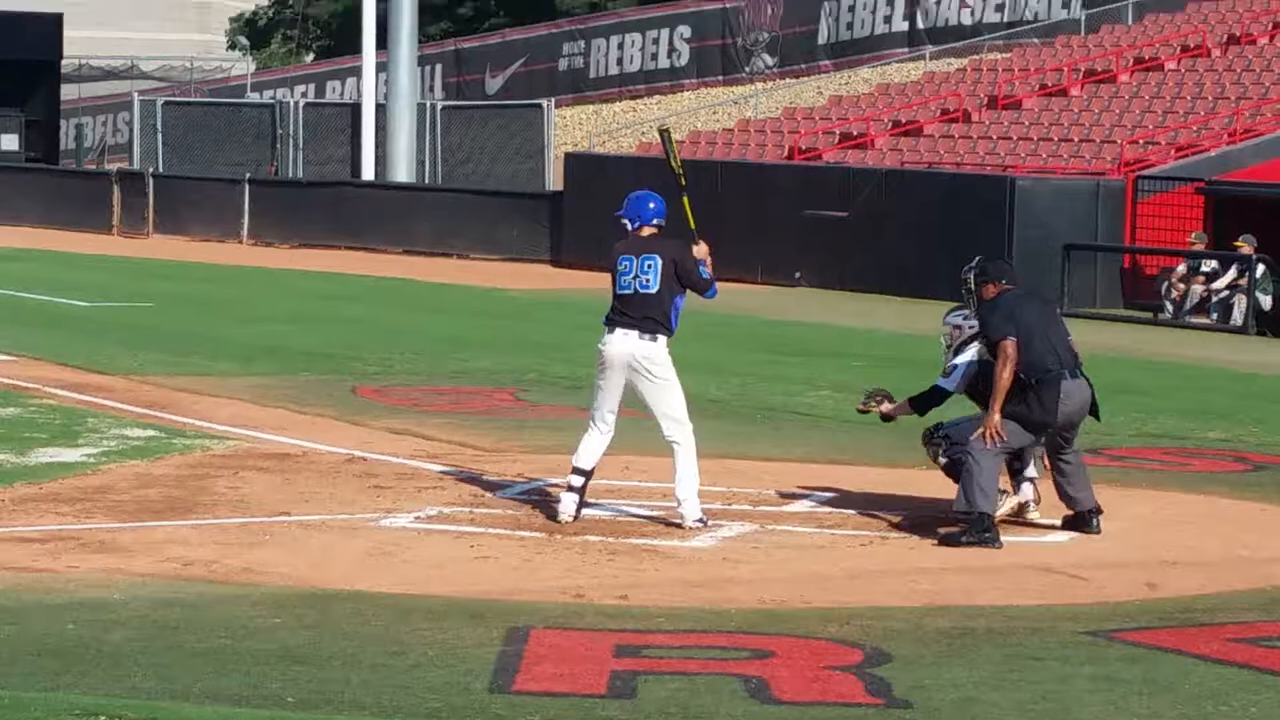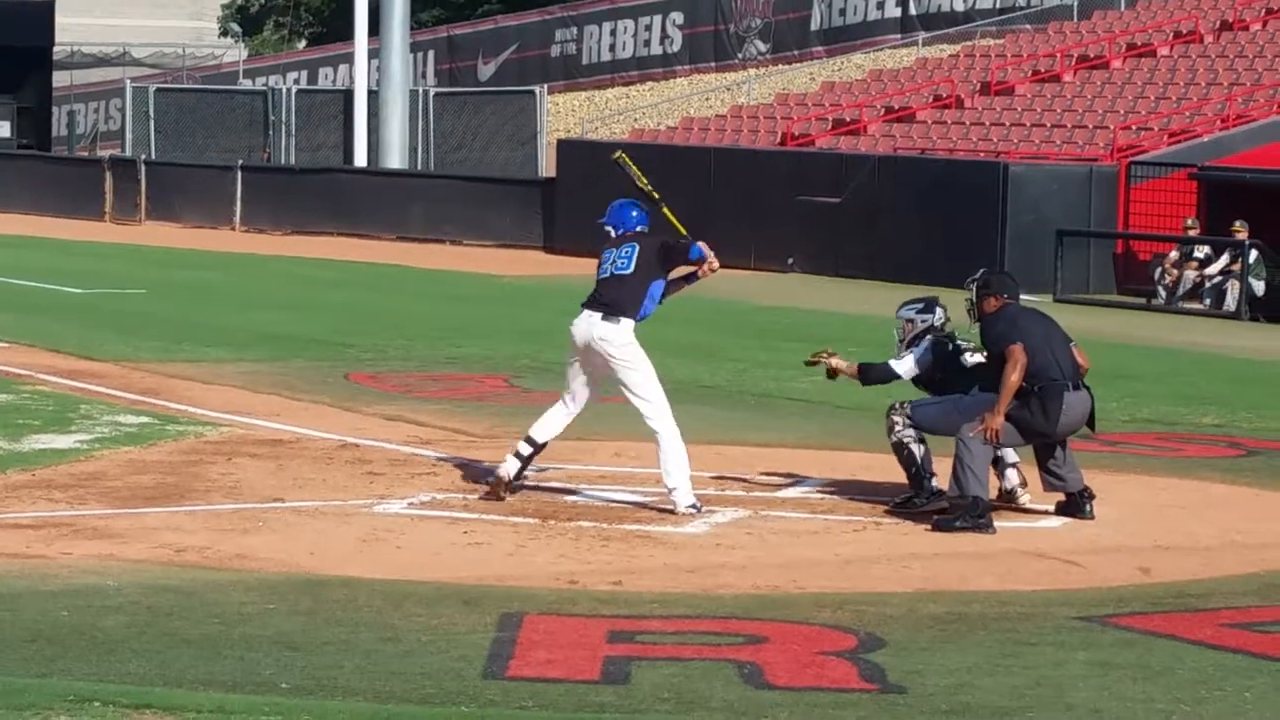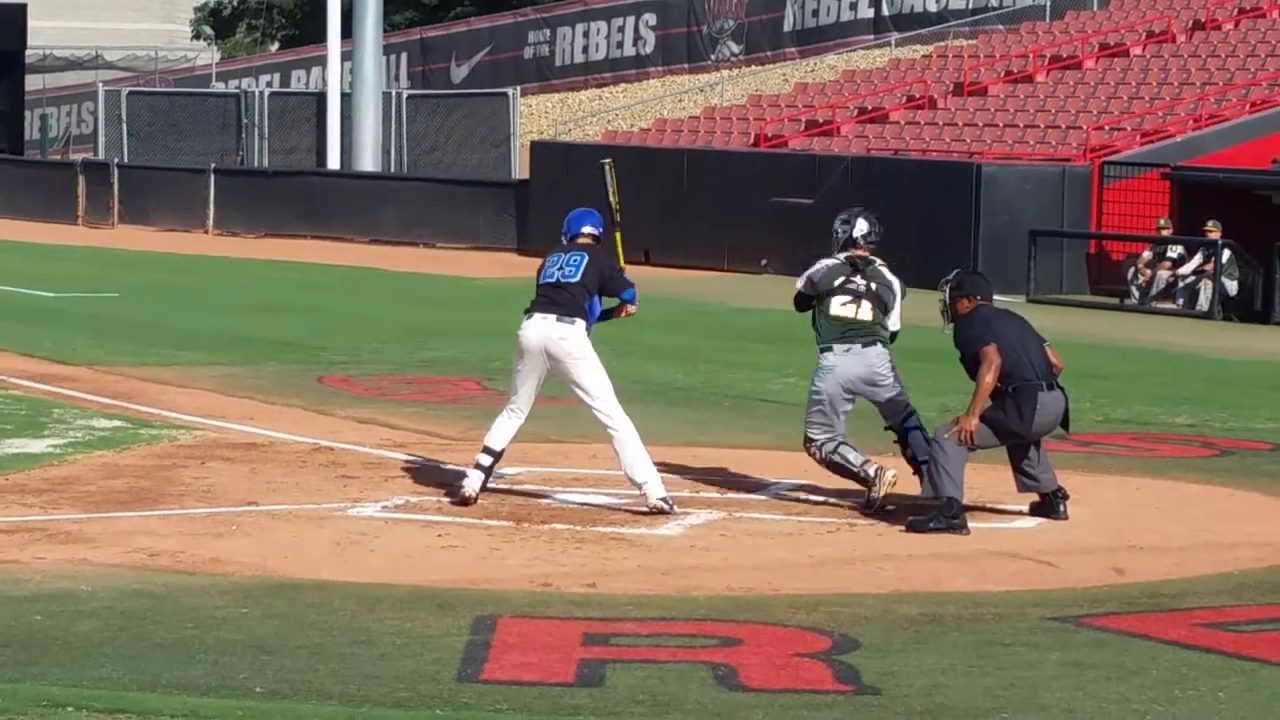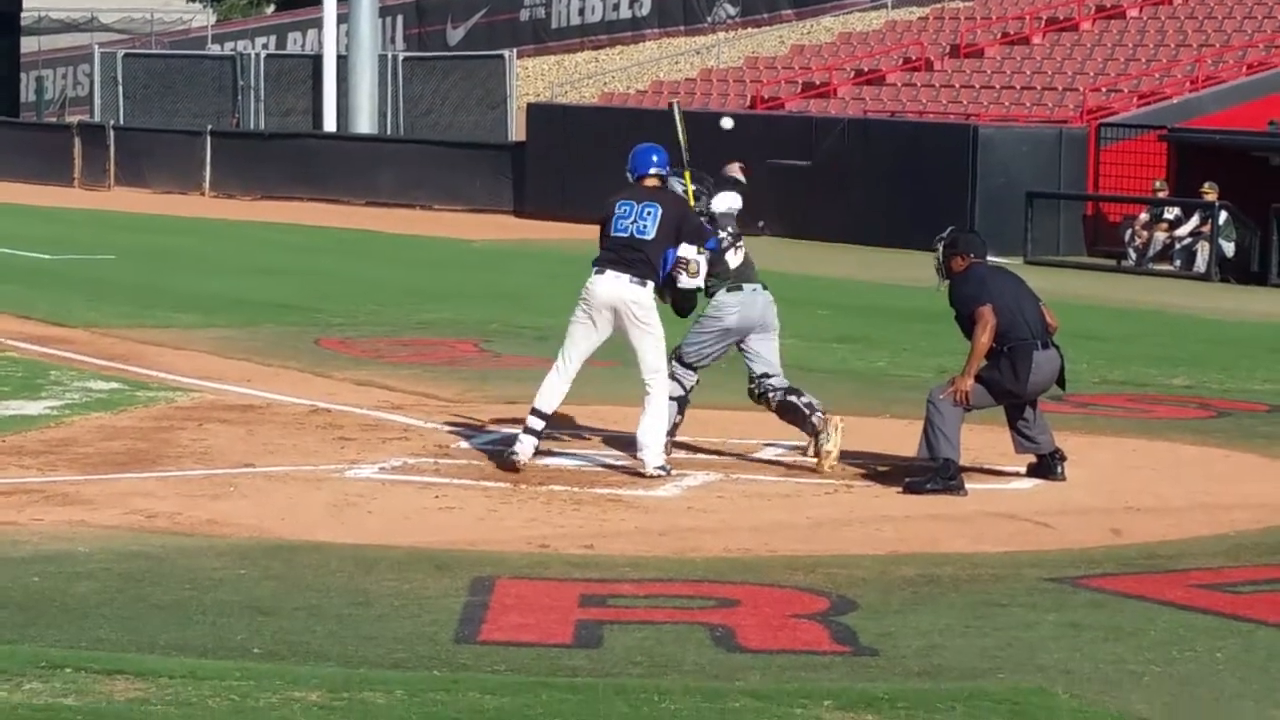
dt=0.5s
person 1, frame 1
left shoulder: (620, 251)
right shoulder: (676, 250)
right elbow: (709, 290)
right wrist: (701, 260)
left hip: (614, 343)
right hip: (650, 348)
left knee: (600, 426)
right knee: (679, 432)
left ankle: (570, 501)
right ankle: (690, 512)
person 1, frame 2
left shoulder: (609, 250)
right shoulder: (654, 245)
right elbow: (696, 251)
left wrist: (696, 274)
right wrist: (704, 255)
left hip: (583, 325)
right hip: (613, 331)
left knee: (571, 402)
right knee: (659, 415)
left ankle: (510, 469)
right ankle: (684, 497)
person 1, frame 3
left shoulder: (550, 258)
right shoulder: (600, 256)
right elbow: (628, 295)
left wrist: (612, 313)
right wrist: (624, 304)
left hip: (532, 329)
right hip: (567, 335)
left knee: (516, 409)
right knee: (612, 415)
left ankle: (473, 481)
right ankle: (654, 492)
person 1, frame 4
left shoulder: (617, 202)
right shoulder: (673, 203)
right elbow: (708, 243)
left hip: (599, 285)
right hip: (637, 293)
left knee: (565, 366)
right knee: (657, 377)
left ankle: (526, 442)
right ankle: (652, 458)
person 2, frame 1
left shoulder: (995, 308)
right shoulder: (1039, 302)
left elbow: (1008, 356)
right elbow: (1067, 350)
left wrist: (994, 412)
left hip: (1049, 395)
right hip: (1080, 390)
left knee: (982, 446)
right knee: (1062, 448)
left ankle: (982, 526)
right ankle: (1086, 513)
person 2, frame 2
left shoulder: (996, 320)
right shoulder: (1040, 317)
left elbow: (1018, 360)
right elbow: (1082, 363)
left wrist: (997, 413)
left hip: (1052, 407)
right hip: (1082, 404)
left knee: (972, 435)
right knee: (1047, 434)
left ankle: (976, 512)
right ankle: (1079, 498)
person 2, frame 3
left shoulder: (969, 322)
right shoulder: (1013, 319)
left elbow: (992, 361)
right elbow: (1056, 363)
left wrist: (972, 415)
left hip: (1026, 408)
right hip: (1055, 404)
left knee: (948, 437)
right knee: (1020, 435)
left ankle: (950, 513)
right ankle: (1053, 499)
person 2, frame 4
left shoulder: (964, 281)
right shoulder: (1007, 276)
left elbow: (987, 322)
right elbow: (1051, 323)
left wrist: (967, 375)
left hip: (1021, 366)
right hip: (1050, 363)
left knee: (943, 398)
right knee: (1018, 397)
left ankle: (947, 474)
right ankle: (1050, 460)
person 3, frame 1
left shoulder: (968, 357)
left elbow: (933, 398)
left wrist: (891, 409)
left knee: (934, 439)
left ankle: (997, 497)
right ankle: (1027, 500)
person 3, frame 2
left shoulder: (926, 347)
right shoulder: (956, 344)
left elbow: (881, 373)
left wrist: (839, 364)
left hip: (977, 404)
left knee: (899, 417)
left ankle: (926, 492)
right ankle: (1014, 486)
person 3, frame 3
left shoulder: (825, 268)
right shoulder: (888, 278)
left elbow: (800, 303)
right elbow: (891, 331)
left hip: (834, 364)
right hip: (877, 359)
left knee: (820, 441)
right knee: (906, 420)
left ankle: (872, 475)
person 3, frame 4
right shoulder: (718, 211)
left elbow: (685, 301)
right wrist: (733, 171)
left hip: (727, 306)
right hip: (761, 300)
left knee: (682, 365)
right knee: (768, 384)
left ankle: (661, 438)
right ankle: (819, 422)
